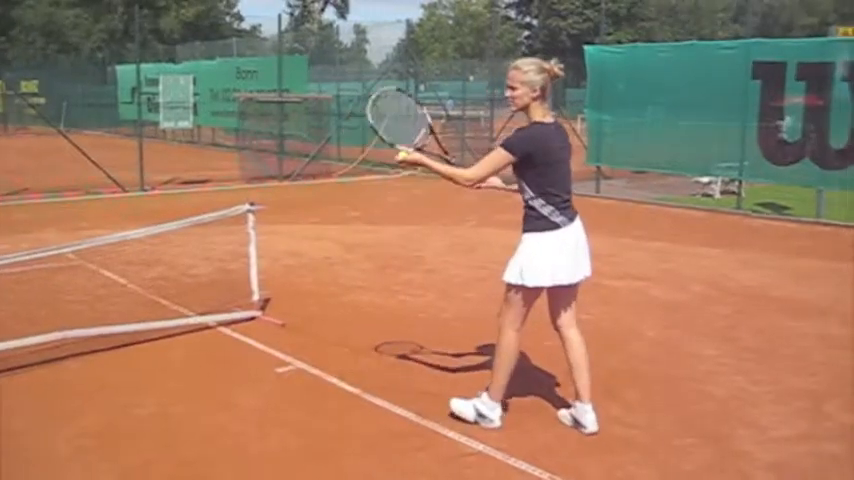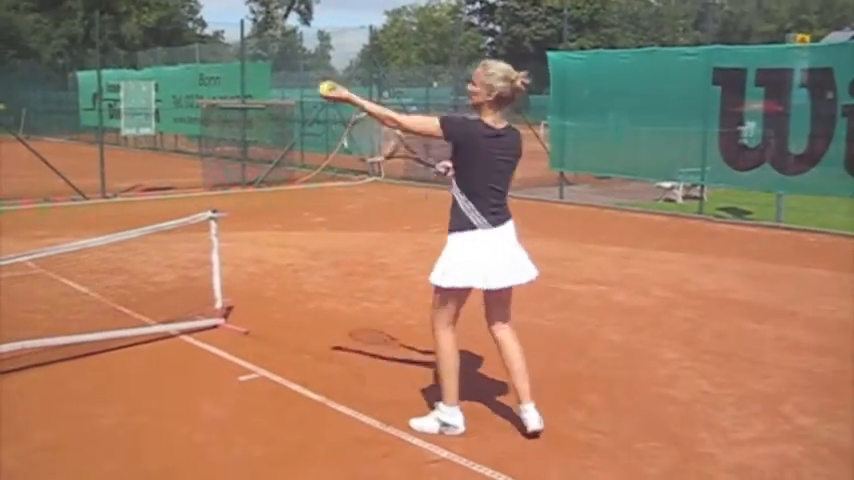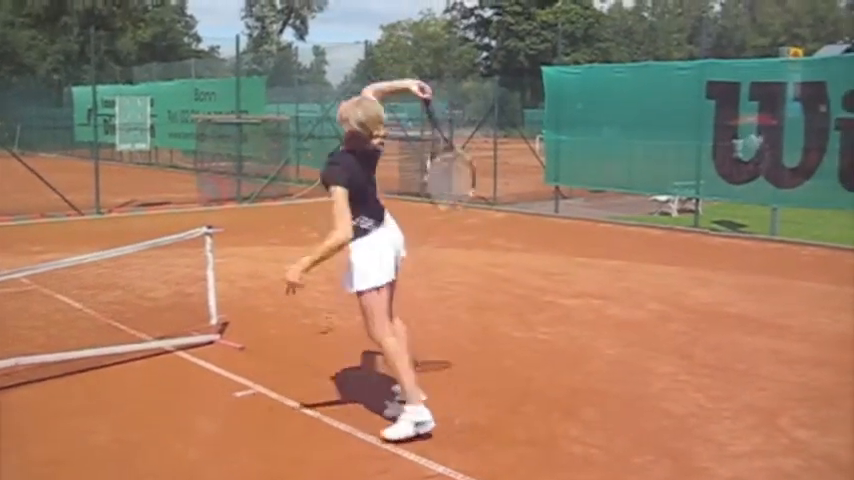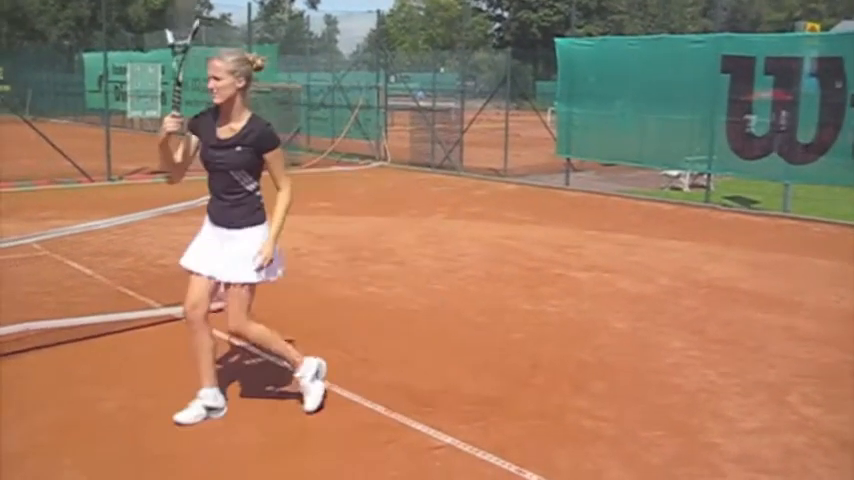
dt=1s
person 1, frame 1
left shoulder: (527, 137)
right shoulder: (556, 131)
left elbow: (467, 178)
left wrist: (420, 158)
right wrist: (502, 181)
left hip: (544, 242)
right hip: (568, 234)
left knee: (510, 323)
right knee: (565, 322)
left ankle: (489, 406)
right ankle: (584, 410)
person 1, frame 2
left shoulder: (467, 133)
right shoulder: (513, 138)
left elbow: (399, 120)
left wrist: (352, 98)
left hip: (468, 245)
right hip: (503, 238)
left knee: (443, 325)
right knee: (501, 325)
left ankle: (450, 413)
right ankle: (529, 409)
person 1, frame 3
left shoulder: (341, 172)
right shoulder: (366, 146)
left elbow: (342, 233)
right elbow: (370, 92)
left wrist: (301, 267)
right wrist: (402, 84)
left hip: (371, 245)
right hip: (378, 236)
left knee: (378, 329)
right knee: (387, 316)
left ankle: (417, 409)
right ankle: (410, 392)
person 1, frame 4
left shoulder: (262, 132)
right shoulder: (202, 122)
left elbow: (284, 191)
right elbow: (174, 176)
left wrist: (271, 242)
right wrist: (165, 141)
left hip: (248, 235)
right hip: (214, 229)
left knee: (238, 324)
right knee: (193, 312)
left ankle: (307, 366)
right ankle: (209, 396)
